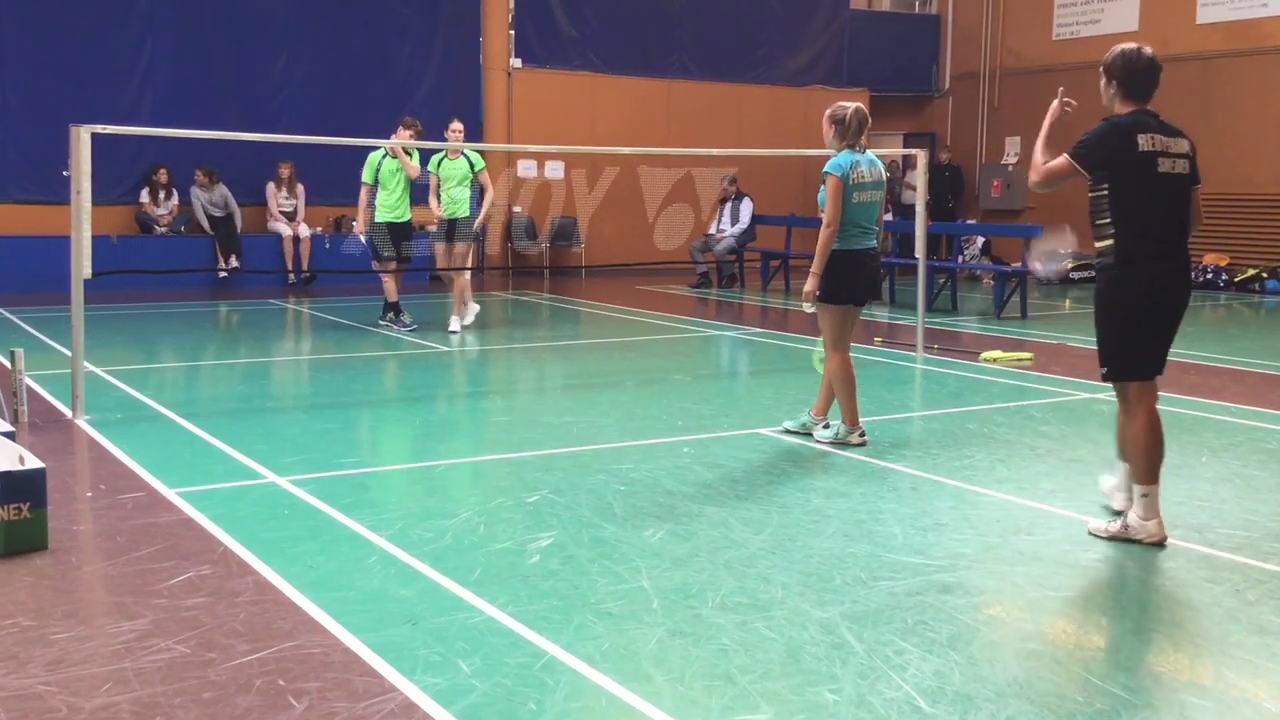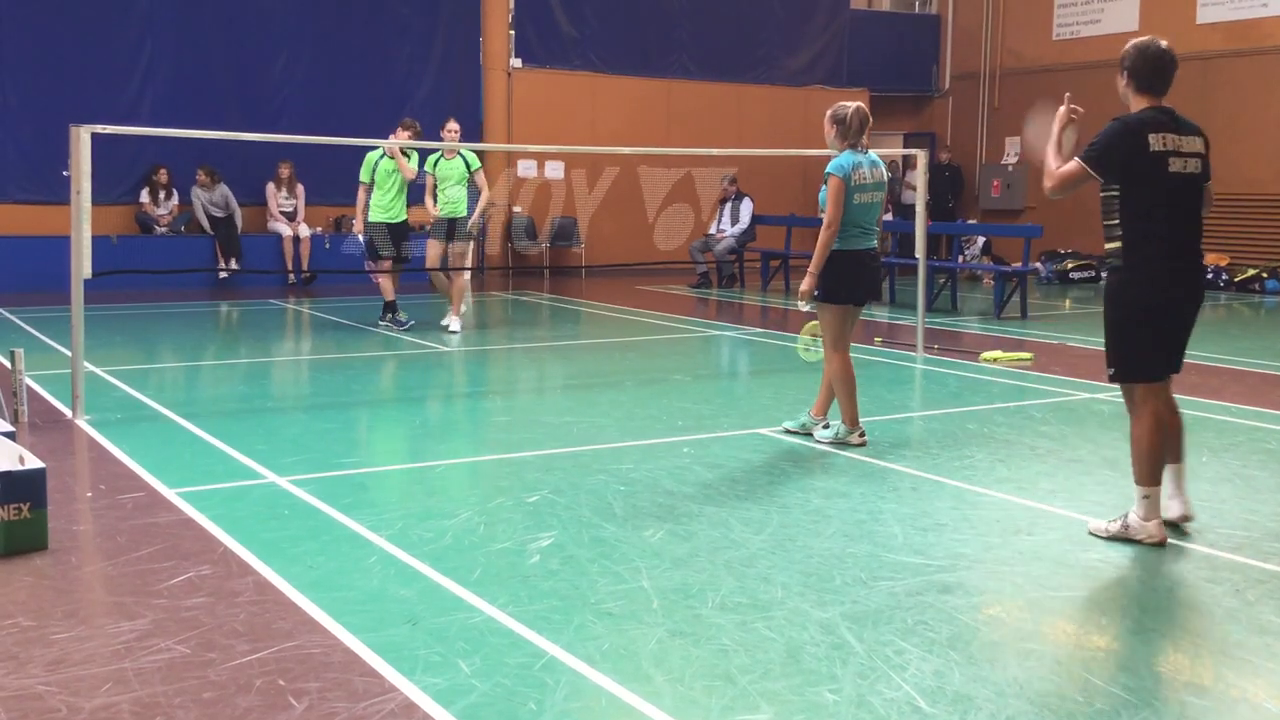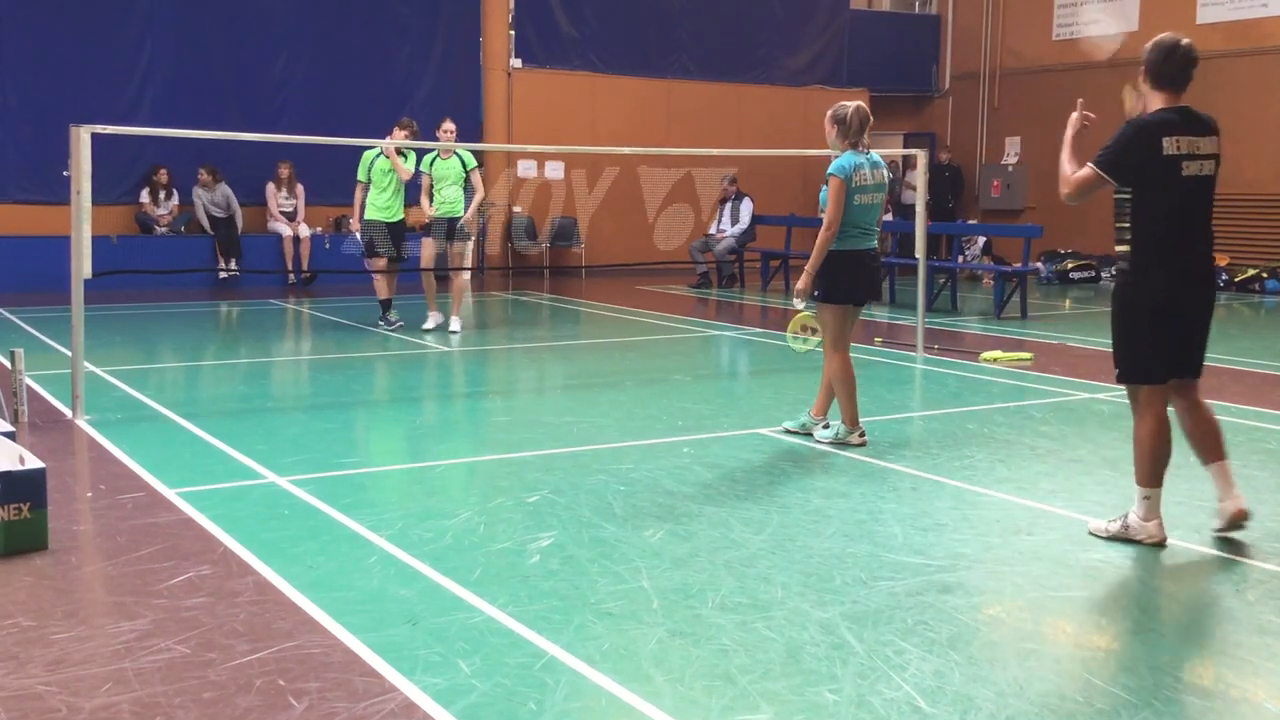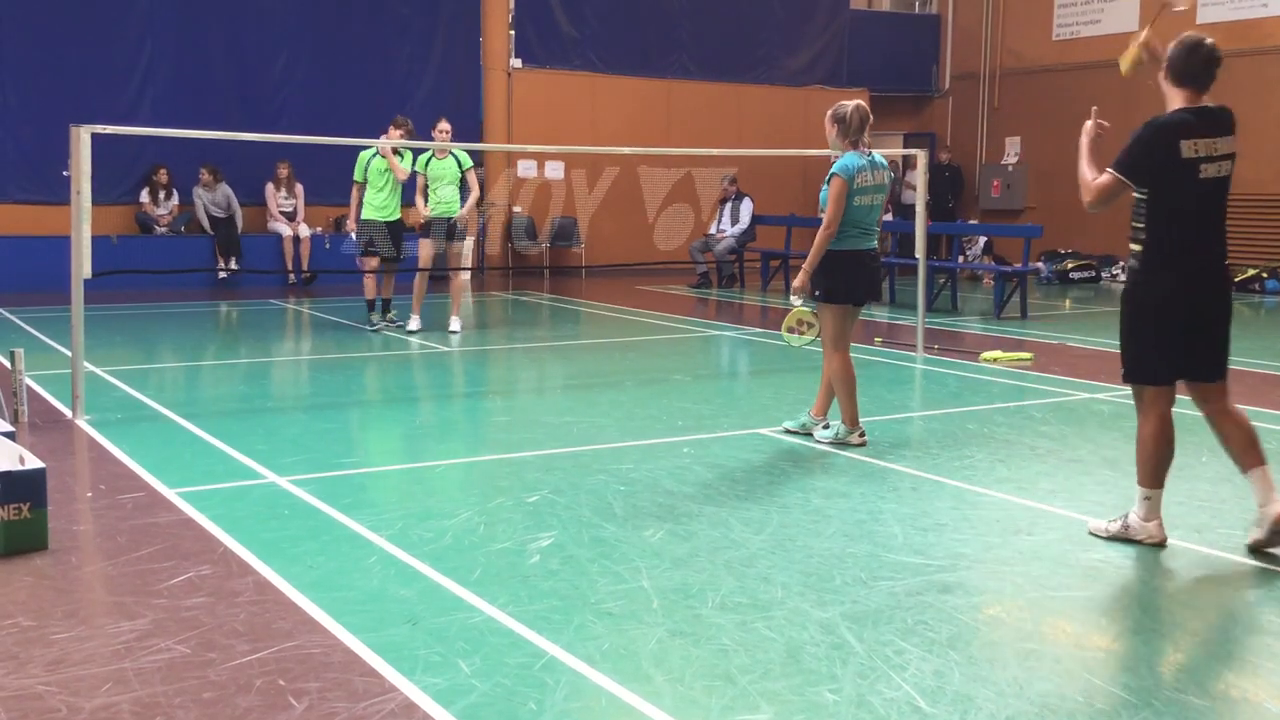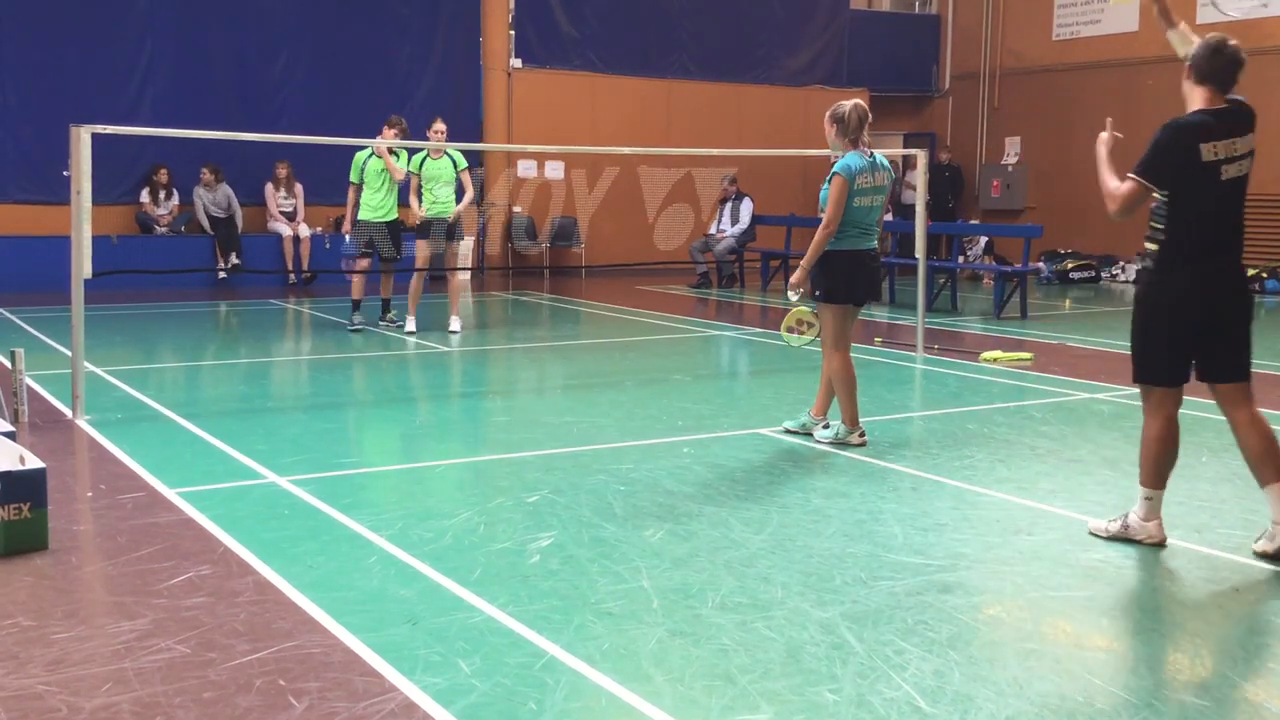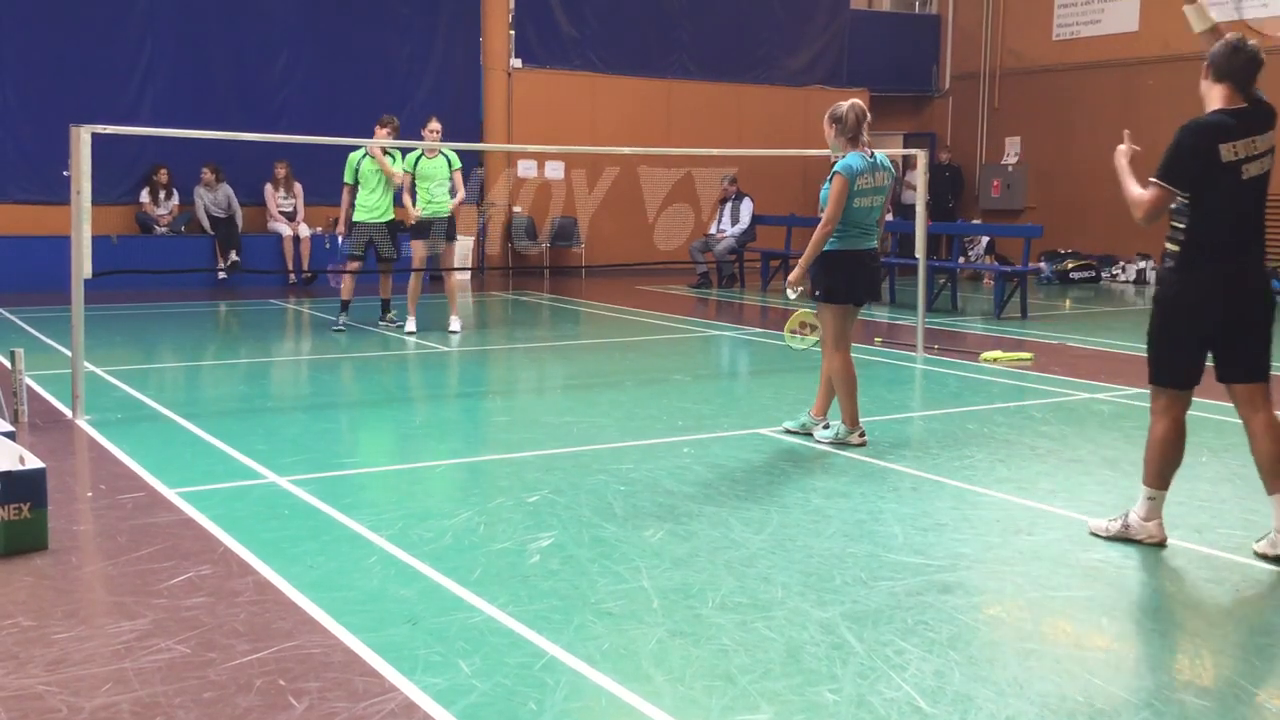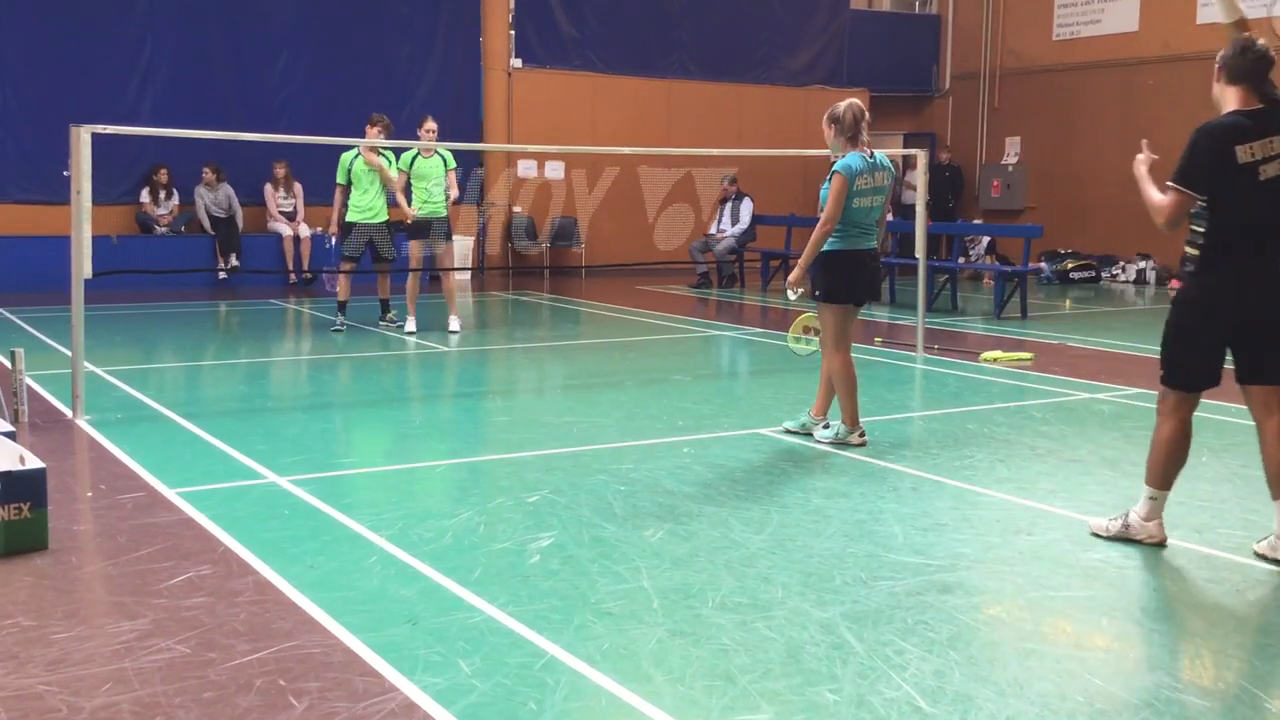
dt=0.1s
person 1, frame 1
left shoulder: (1112, 133)
right shoulder: (1180, 139)
left elbow: (1040, 178)
right elbow: (1194, 217)
left wrist: (1050, 120)
left hip: (1127, 281)
right hip: (1173, 280)
left knee: (1137, 394)
right knee: (1134, 387)
left ankle: (1145, 517)
right ankle: (1128, 486)
person 1, frame 2
left shoulder: (1125, 131)
right shoulder: (1194, 135)
left elbow: (1055, 183)
left wrist: (1055, 130)
left hip: (1137, 282)
right hip: (1185, 279)
left knee: (1141, 396)
right knee: (1158, 389)
left ankle: (1146, 518)
right ankle: (1177, 495)
person 1, frame 3
left shoulder: (1140, 132)
right shoulder: (1208, 130)
left elbow: (1071, 189)
left wrist: (1070, 132)
left hip: (1146, 283)
right hip: (1197, 281)
left knee: (1148, 400)
right knee: (1186, 393)
left ankle: (1145, 519)
right ankle: (1228, 496)
person 1, frame 4
left shoulder: (1157, 132)
right shoulder: (1223, 123)
left elbow: (1092, 195)
left wrist: (1086, 141)
right wrist: (1161, 55)
left hip: (1158, 284)
right hip: (1211, 283)
left knee: (1153, 402)
right knee: (1213, 396)
left ankle: (1146, 520)
person 1, frame 5
left shoulder: (1178, 134)
left elbow: (1119, 204)
right elbow: (1216, 93)
left wrist: (1104, 154)
left hip: (1172, 287)
right hip: (1227, 286)
left knee: (1161, 402)
left ankle: (1146, 519)
person 1, frame 6
left shoulder: (1198, 134)
left elbow: (1144, 210)
right elbow: (1228, 46)
left wrist: (1124, 164)
left hip: (1190, 286)
left knee: (1169, 404)
left ankle: (1145, 520)
person 1, frame 7
left shoulder: (1212, 137)
left elbow: (1167, 216)
left wrist: (1142, 174)
left hip: (1212, 291)
left knee: (1177, 405)
left ankle: (1146, 519)
person 2, frame 1
left shoulder: (838, 165)
right shoulder: (876, 165)
left elbow: (831, 226)
right elbow: (878, 222)
left wrist: (814, 274)
left hip: (841, 262)
right hip: (867, 261)
left knee: (835, 349)
right knee: (835, 345)
left ankle: (851, 427)
right ankle: (817, 417)
person 2, frame 2
left shoulder: (840, 166)
right shoulder: (878, 164)
left elbow: (831, 227)
left wrist: (811, 273)
left hip: (841, 262)
right hip: (867, 261)
left knee: (836, 349)
right knee: (836, 345)
left ankle: (851, 427)
right ankle: (817, 417)
person 2, frame 3
left shoulder: (842, 166)
right shoulder: (880, 165)
left elbow: (831, 227)
left wrist: (808, 272)
left hip: (840, 262)
right hip: (867, 261)
left knee: (836, 349)
right knee: (835, 346)
left ankle: (851, 427)
right ankle: (817, 417)
person 2, frame 4
left shoulder: (844, 167)
right shoulder: (881, 165)
left elbow: (830, 227)
left wrist: (805, 271)
left hip: (839, 263)
right hip: (867, 261)
left knee: (837, 349)
right knee: (834, 345)
left ankle: (851, 427)
right ankle: (817, 416)
person 2, frame 5
left shoulder: (845, 167)
right shoulder: (883, 165)
left elbow: (829, 226)
left wrist: (803, 267)
left hip: (839, 262)
right hip: (866, 261)
left knee: (836, 349)
right knee: (833, 345)
left ankle: (851, 427)
right ankle: (817, 416)
person 2, frame 6
left shoulder: (846, 167)
right shoulder: (884, 165)
left elbow: (828, 225)
left wrist: (801, 266)
left hip: (838, 262)
right hip: (866, 261)
left knee: (837, 348)
right knee: (832, 345)
left ankle: (851, 427)
right ankle: (817, 416)
person 2, frame 7
left shoulder: (845, 167)
right shoulder: (884, 165)
left elbow: (827, 224)
left wrist: (801, 266)
left hip: (838, 262)
right hip: (865, 261)
left knee: (837, 348)
right knee: (832, 345)
left ankle: (851, 427)
right ankle: (817, 416)
person 3, frame 1
left shoulder: (473, 158)
right shoulder: (436, 160)
left elbow: (489, 190)
right elbow: (432, 194)
left wrist: (481, 216)
right wrist: (435, 209)
left hip: (465, 218)
right hip: (444, 219)
left knee: (459, 269)
right knee: (443, 270)
left ankle: (456, 317)
right ankle: (469, 304)
person 3, frame 2
left shoulder: (469, 158)
right shoulder: (432, 160)
left elbow: (484, 191)
right elbow: (429, 193)
left wrist: (476, 216)
right wrist: (431, 209)
left hip: (461, 218)
right hip: (440, 219)
left knee: (458, 270)
right knee: (432, 268)
left ankle: (455, 317)
right ankle: (455, 305)
person 3, frame 3
left shoulder: (465, 157)
right shoulder: (428, 160)
left elbow: (480, 190)
right elbow: (424, 194)
left wrist: (470, 214)
right wrist: (426, 209)
left hip: (458, 218)
right hip: (436, 219)
left knee: (457, 270)
right knee: (426, 268)
left ankle: (455, 317)
right ankle: (433, 313)
person 3, frame 4
left shoulder: (461, 157)
right shoulder: (423, 159)
left elbow: (475, 190)
right elbow: (419, 193)
left wrist: (466, 210)
right wrist: (422, 210)
left hip: (454, 219)
right hip: (431, 219)
left knee: (455, 270)
right knee: (423, 269)
left ankle: (455, 317)
right ankle: (415, 316)
person 3, frame 5
left shoulder: (456, 157)
right shoulder: (418, 159)
left elbow: (469, 191)
right elbow: (413, 193)
left wrist: (461, 207)
right wrist: (416, 211)
left hip: (450, 219)
right hip: (426, 220)
left knee: (451, 271)
right knee: (420, 269)
left ankle: (454, 317)
right ankle: (411, 317)
person 3, frame 6
left shoulder: (451, 157)
right shoulder: (412, 158)
left elbow: (461, 189)
right elbow: (406, 192)
left wrist: (457, 200)
right wrist: (411, 210)
left hip: (445, 218)
right hip: (422, 219)
left knee: (449, 270)
right knee: (418, 269)
left ankle: (454, 317)
right ankle: (411, 318)
person 3, frame 7
left shoulder: (446, 156)
right shoulder: (407, 157)
left elbow: (454, 189)
left wrist: (453, 196)
left hip: (441, 217)
right hip: (418, 219)
left knee: (446, 270)
right knee: (415, 269)
left ankle: (453, 317)
right ankle: (411, 318)
person 4, frame 1
left shoulder: (411, 154)
right shoulder: (376, 157)
left elbow: (414, 174)
right elbow: (365, 190)
left wrist: (399, 150)
right wrist: (360, 220)
left hip: (404, 220)
right hip: (382, 220)
left knee: (398, 269)
right knee: (388, 267)
left ankle: (387, 312)
right ankle: (398, 314)
person 4, frame 2
left shoulder: (411, 156)
right shoulder: (373, 156)
left elbow: (409, 176)
right elbow: (363, 190)
left wrist: (396, 152)
right wrist: (358, 220)
left hip: (399, 220)
right hip: (376, 220)
left knee: (395, 268)
right knee: (384, 267)
left ankle: (386, 313)
right ankle: (395, 313)
person 4, frame 3
left shoulder: (409, 156)
right shoulder: (370, 155)
left elbow: (405, 176)
right elbow: (360, 188)
left wrist: (392, 152)
right wrist: (355, 218)
left hip: (397, 219)
right hip: (373, 219)
left knee: (393, 267)
right knee: (379, 265)
left ankle: (385, 313)
right ankle: (387, 312)
person 4, frame 4
left shoulder: (405, 155)
right shoulder: (366, 156)
left elbow: (402, 176)
right elbow: (357, 189)
left wrist: (389, 152)
right wrist: (351, 218)
left hip: (393, 219)
right hip: (369, 218)
left knee: (390, 267)
right knee: (371, 265)
left ankle: (386, 312)
right ankle: (372, 313)
person 4, frame 5
left shoulder: (401, 155)
right shoulder: (361, 157)
left elbow: (399, 177)
right elbow: (353, 190)
left wrist: (385, 152)
right wrist: (347, 220)
left hip: (391, 219)
right hip: (366, 219)
left knee: (388, 267)
right knee: (362, 266)
left ankle: (386, 313)
right ankle: (356, 313)
person 4, frame 6
left shoulder: (395, 156)
right shoulder: (356, 157)
left elbow: (397, 181)
right elbow: (348, 190)
left wrist: (382, 159)
right wrist: (341, 221)
left hip: (386, 220)
right hip: (361, 220)
left knee: (386, 268)
right knee: (352, 267)
left ankle: (385, 313)
right ankle: (343, 314)
person 4, frame 7
left shoulder: (388, 157)
right shoulder: (348, 157)
left elbow: (396, 188)
right elbow: (340, 190)
left wrist: (378, 165)
right wrist: (334, 221)
left hip: (381, 221)
right hip: (354, 221)
left knee: (384, 268)
right knee: (347, 267)
left ankle: (386, 313)
right ankle: (340, 315)
